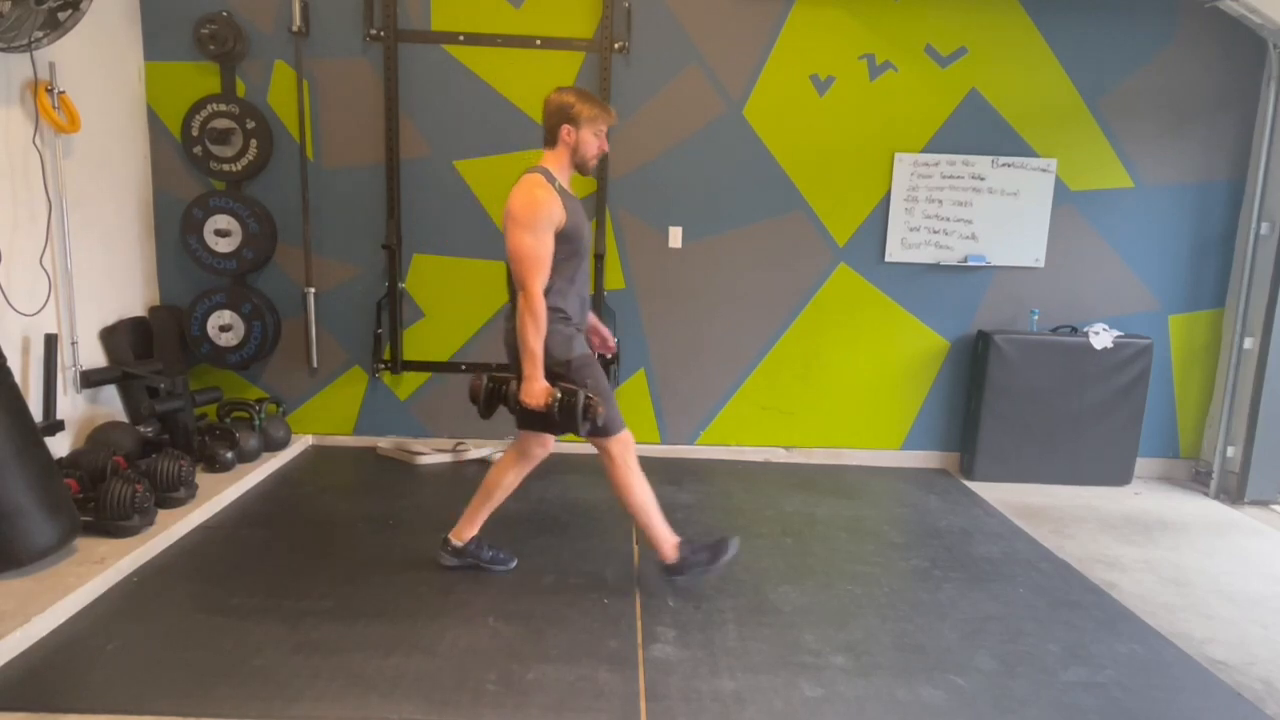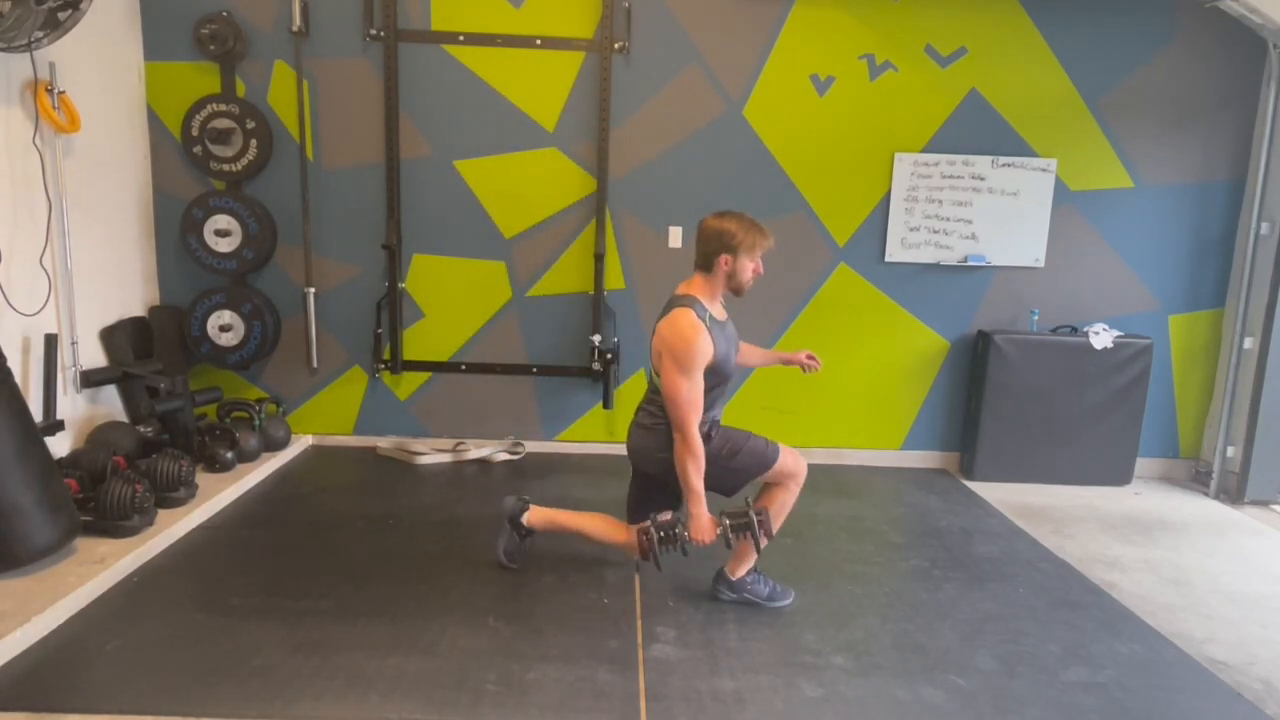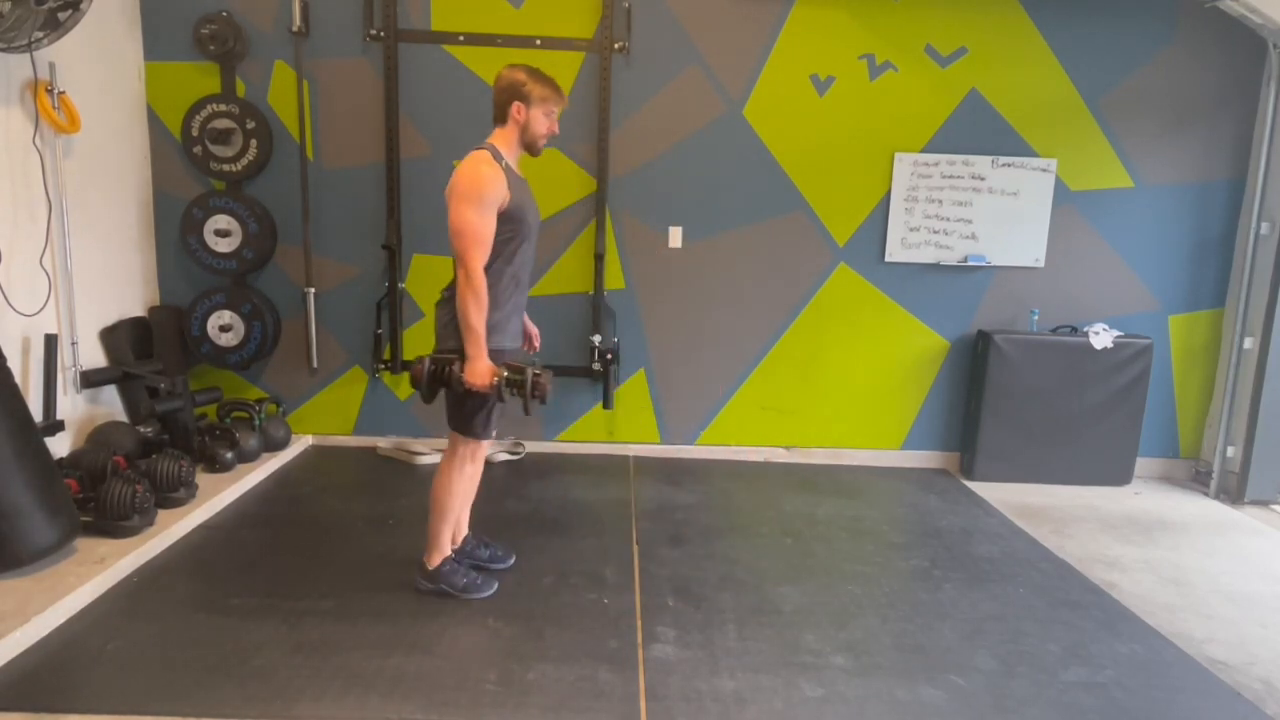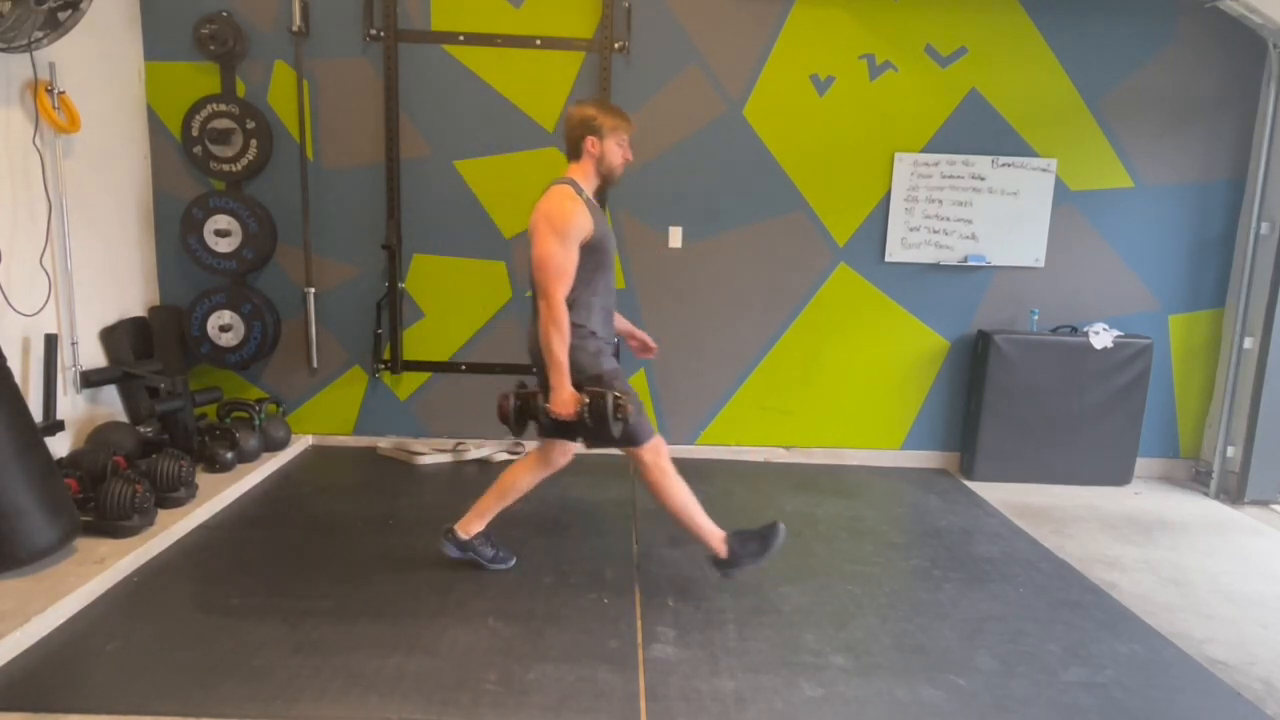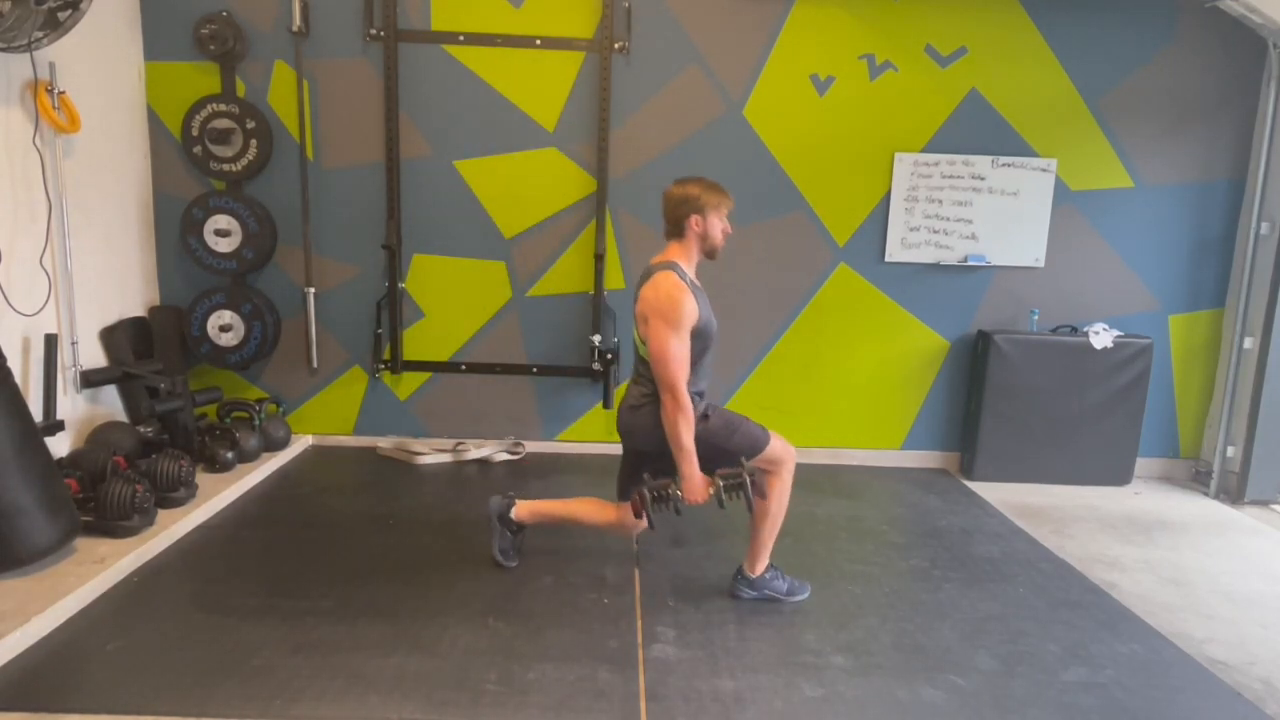
dt=1s
person 1, frame 1
left shoulder: (555, 190)
right shoulder: (536, 194)
right elbow: (530, 292)
left wrist: (588, 320)
right wrist: (533, 374)
left hip: (560, 338)
right hip: (552, 346)
left knee: (532, 447)
right knee: (618, 444)
left ankle: (460, 541)
right ankle: (673, 554)
person 1, frame 2
left shoulder: (706, 301)
right shoulder: (687, 331)
left elbow: (725, 351)
right elbow: (685, 433)
left wrist: (783, 358)
right wrist: (698, 510)
left hip: (659, 440)
right hip: (668, 444)
left knee: (637, 541)
right knee: (792, 469)
left ankle: (526, 517)
right ankle: (737, 576)
person 1, frame 3
left shoulder: (506, 171)
right shoulder: (481, 172)
right elbow: (471, 271)
left wrist: (520, 320)
right wrist: (476, 353)
left hip: (498, 330)
right hip: (479, 336)
left knee: (473, 444)
right knee: (468, 447)
left ankle: (458, 541)
right ankle: (436, 563)
person 1, frame 4
left shoulder: (581, 202)
right shoulder: (563, 206)
right elbow: (552, 302)
left wrist: (624, 327)
right wrist: (560, 383)
left hip: (583, 350)
right hip: (578, 357)
left knee: (553, 455)
right knee: (651, 452)
left ankle: (466, 534)
right ankle: (724, 549)
person 1, frame 5
left shoulder: (671, 273)
right shoulder: (672, 292)
right elbow: (673, 393)
right wrist: (690, 472)
left hip: (648, 417)
right hip: (663, 420)
left knee: (628, 519)
right knee: (781, 459)
left ankle: (513, 513)
right ankle: (756, 574)
